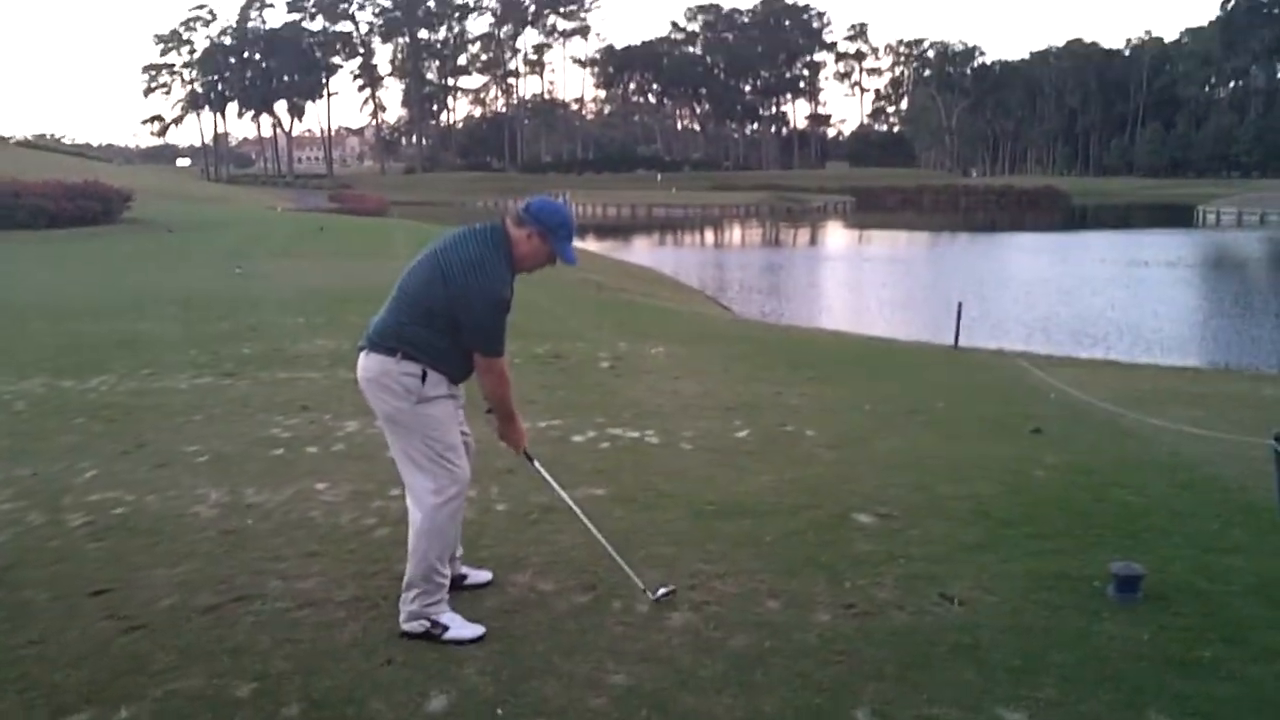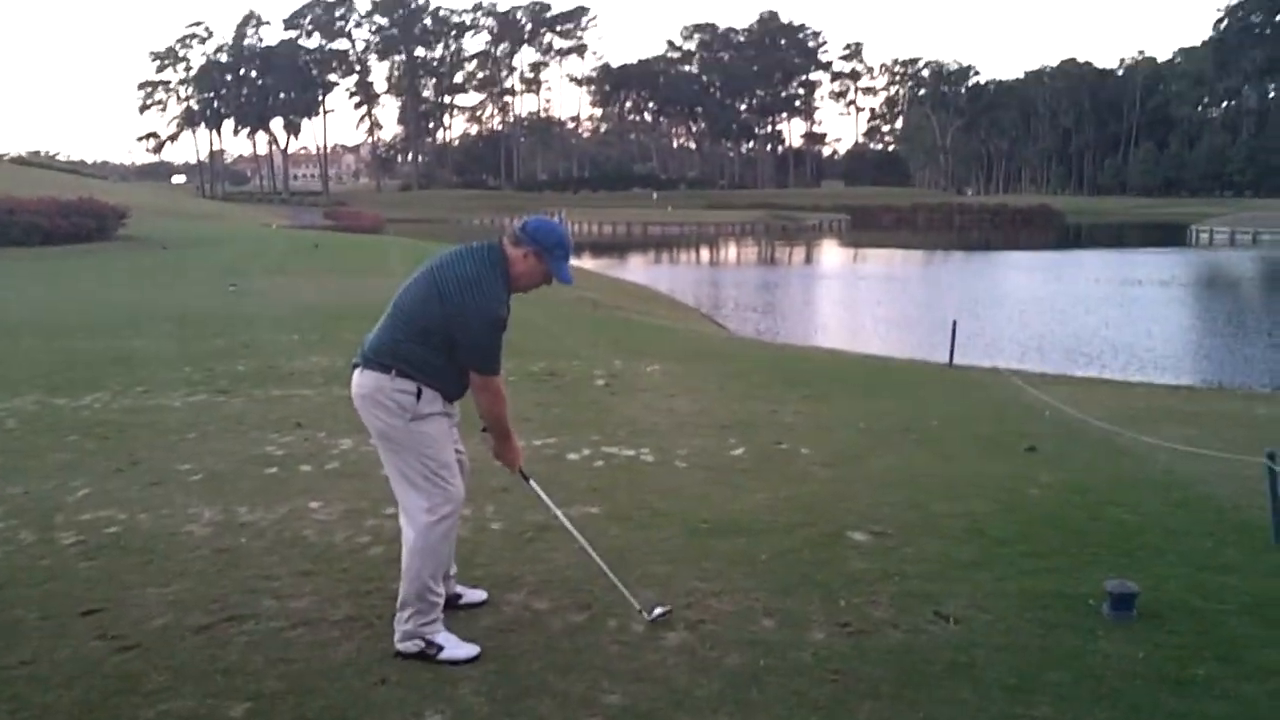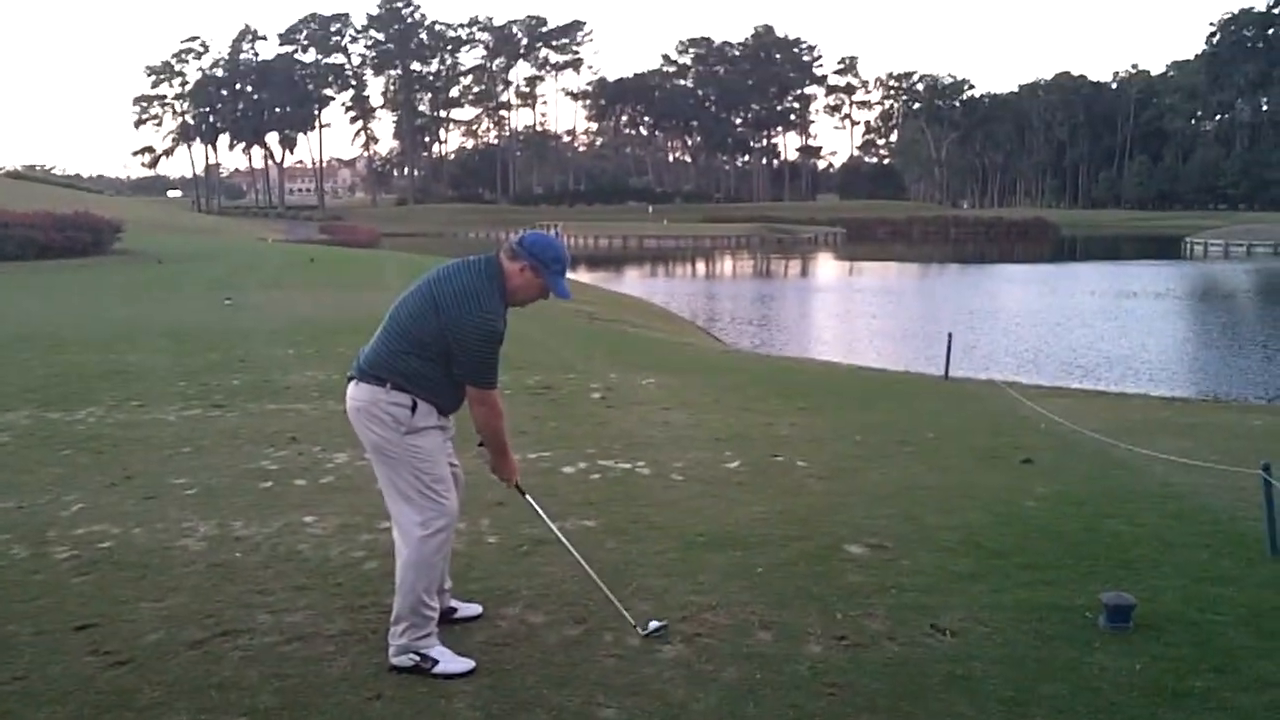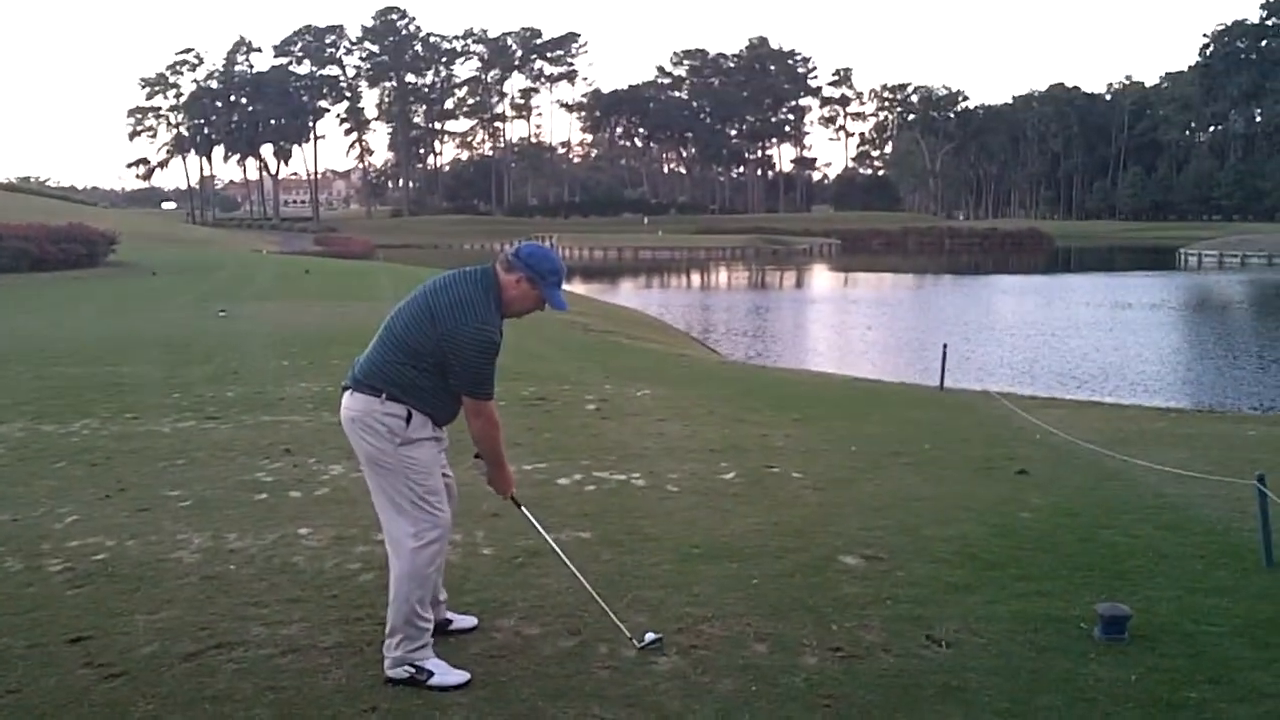
dt=0.1s
person 1, frame 1
left shoulder: (481, 241)
right shoulder: (487, 276)
right elbow: (490, 367)
right wrist: (510, 423)
left hip: (414, 366)
right hip: (403, 373)
left knee: (455, 459)
right knee: (443, 483)
left ankle: (444, 566)
right ankle: (423, 611)
person 1, frame 2
left shoulder: (477, 259)
right shoulder: (483, 295)
right elbow: (486, 386)
right wrist: (506, 442)
left hip: (407, 384)
right hip: (398, 391)
left knee: (451, 476)
right knee: (437, 501)
left ankle: (440, 586)
right ankle: (417, 630)
person 1, frame 3
left shoulder: (474, 273)
right shoulder: (480, 308)
right elbow: (483, 400)
right wrist: (502, 457)
left hip: (400, 396)
right hip: (392, 404)
left knee: (445, 489)
right knee: (431, 515)
left ankle: (435, 600)
right ankle: (412, 644)
person 1, frame 4
left shoulder: (471, 284)
right shoulder: (476, 320)
right elbow: (480, 412)
right wrist: (499, 469)
left hip: (395, 408)
right hip: (387, 415)
left knee: (439, 505)
right knee: (422, 527)
left ankle: (430, 612)
right ankle: (407, 657)
